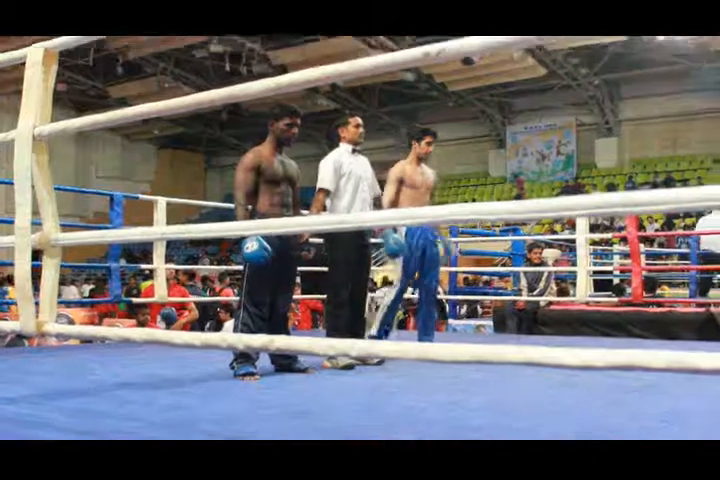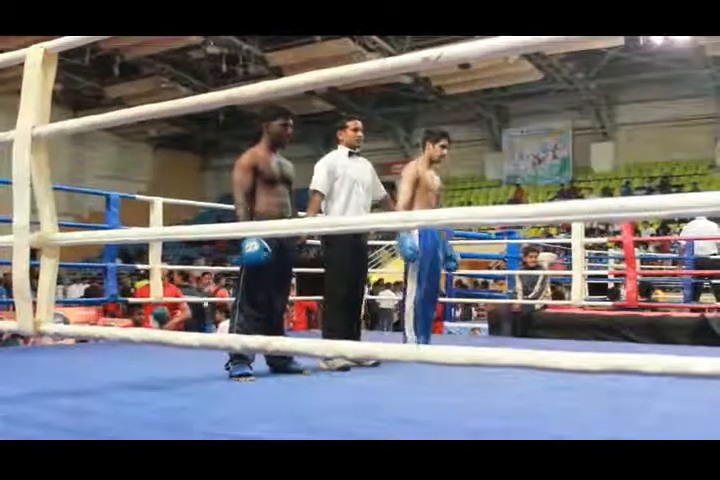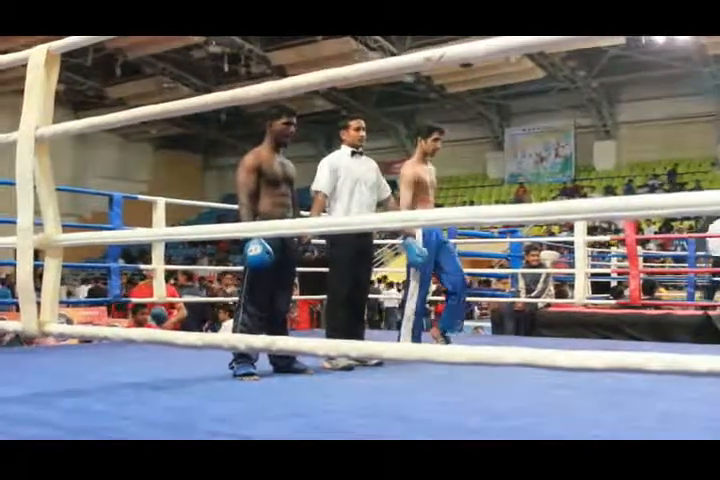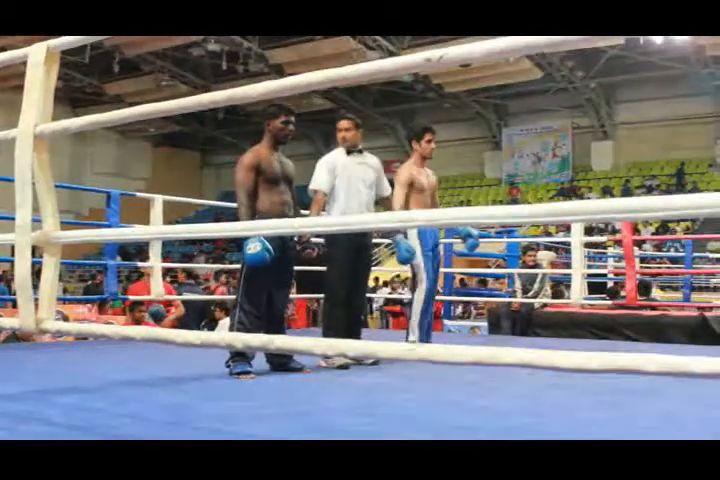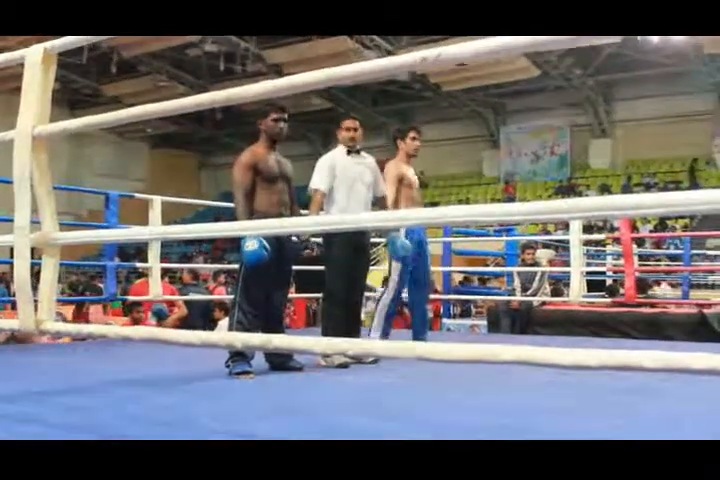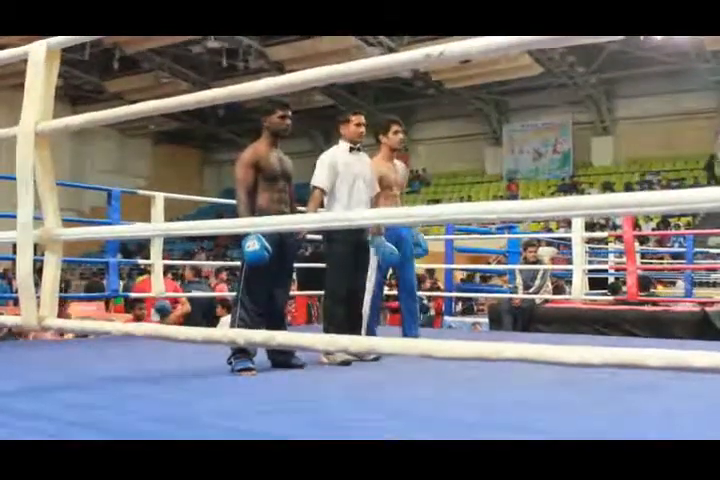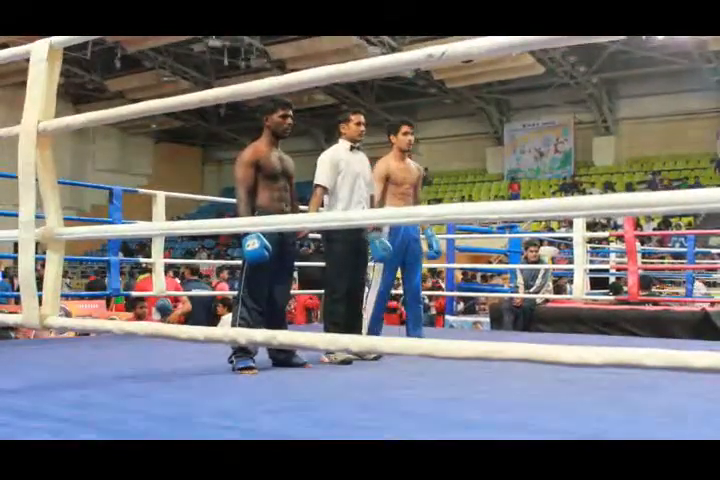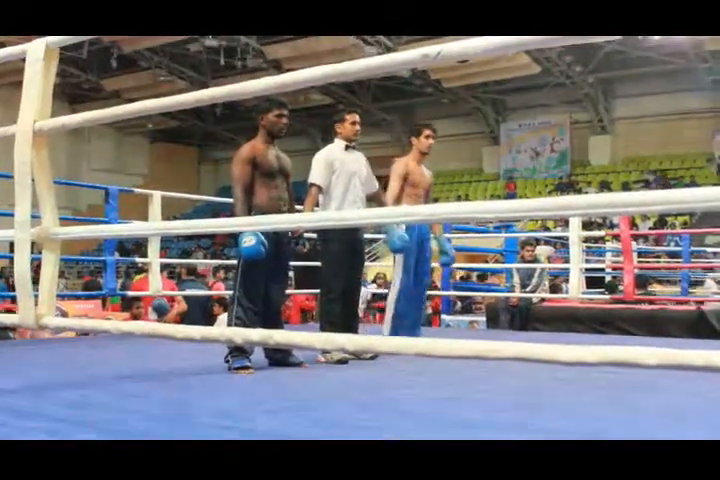
dt=0.5s
person 1, frame 1
left shoulder: (292, 165)
right shoulder: (254, 158)
right elbow: (241, 198)
left wrist: (301, 235)
right wrist: (248, 232)
left hip: (288, 234)
right hip: (263, 232)
left knee: (282, 300)
right knee: (255, 299)
left ankle: (284, 357)
right ankle: (243, 360)
person 1, frame 2
left shoulder: (287, 165)
right shoulder: (250, 158)
right elbow: (241, 199)
left wrist: (298, 234)
right wrist: (248, 233)
left hip: (285, 235)
left knee: (278, 301)
right knee: (251, 299)
left ankle: (279, 357)
right ankle: (239, 361)
person 1, frame 3
left shoulder: (288, 165)
right shoulder: (253, 159)
right elbow: (245, 200)
right wrist: (251, 234)
left hip: (287, 235)
left knee: (281, 301)
right knee: (254, 300)
left ankle: (282, 357)
right ankle: (242, 360)
person 1, frame 4
left shoulder: (288, 163)
right shoulder: (252, 157)
right elbow: (244, 198)
right wrist: (250, 233)
left hip: (286, 234)
right hip: (264, 232)
left knee: (279, 300)
right knee: (251, 298)
left ankle: (279, 356)
right ankle: (239, 358)
person 1, frame 5
left shoulder: (286, 163)
right shoulder: (249, 157)
right elbow: (241, 196)
right wrist: (247, 231)
left hip: (285, 233)
left knee: (277, 298)
right knee: (249, 297)
left ankle: (279, 355)
right ankle: (238, 358)
person 1, frame 6
left shoulder: (286, 160)
right shoulder: (252, 154)
right elbow: (243, 195)
left wrist: (298, 230)
right wrist: (249, 230)
left hip: (286, 230)
right hip: (263, 229)
left knee: (279, 296)
right knee: (252, 295)
left ankle: (280, 351)
right ankle: (241, 355)
person 1, frame 7
left shoulder: (287, 160)
right shoulder: (251, 154)
right elbow: (242, 195)
left wrist: (300, 230)
right wrist: (248, 230)
left hip: (286, 229)
left knee: (280, 295)
right knee: (252, 294)
left ankle: (281, 351)
right ankle: (241, 353)
person 1, frame 8
left shoulder: (284, 158)
right shoulder: (248, 151)
right elbow: (239, 191)
left hip: (282, 229)
left knee: (275, 294)
right knee: (248, 293)
left ankle: (277, 350)
right ankle: (238, 353)
person 2, frame 1
left shoulder: (364, 162)
right shoulder: (334, 159)
left elbow: (376, 195)
right elbow: (322, 194)
left hip: (362, 232)
right hip: (342, 232)
left knee: (359, 291)
right knee: (339, 292)
person 2, frame 2
left shoulder: (366, 165)
right shoulder: (330, 161)
left elbow: (382, 196)
right elbow: (317, 195)
left hip: (360, 235)
right hip: (338, 233)
left knee: (356, 293)
right knee: (336, 292)
person 2, frame 3
left shoulder: (371, 164)
right shoulder: (332, 161)
left elbow: (386, 198)
right elbow: (320, 196)
left hip: (365, 234)
right hip: (341, 233)
left knee: (360, 292)
right knee: (339, 292)
person 2, frame 4
left shoulder: (373, 162)
right shoulder: (330, 160)
left elbow: (385, 197)
right elbow: (319, 195)
left hip: (364, 233)
right hip: (339, 232)
left knee: (358, 292)
right knee: (336, 291)
person 2, frame 5
left shoulder: (370, 162)
right shoulder: (330, 160)
left elbow: (380, 196)
right elbow: (318, 194)
left hip: (361, 232)
right hip: (338, 232)
left knee: (356, 290)
right knee: (335, 290)
person 2, frame 6
left shoulder: (365, 160)
right shoulder: (332, 156)
right elbow: (318, 191)
left wrist: (378, 231)
left hip: (361, 230)
right hip: (339, 229)
left knee: (357, 288)
right knee: (337, 287)
person 2, frame 7
left shoulder: (363, 158)
right shoulder: (332, 155)
right elbow: (320, 190)
left hip: (360, 229)
right hip: (339, 228)
left knee: (356, 287)
right knee: (337, 288)
person 2, frame 8
left shoulder: (361, 159)
right shoulder: (327, 155)
left elbow: (373, 191)
right elbow: (315, 189)
left hip: (356, 228)
right hip: (334, 227)
left knee: (352, 287)
right knee: (333, 287)
person 3, frame 1
left shoulder: (431, 175)
right shoulder: (399, 170)
right elbow: (388, 204)
left wrist: (445, 238)
right wrist: (387, 233)
left hip: (427, 232)
right hip: (408, 230)
left knee: (429, 289)
right knee: (401, 285)
left ankle: (425, 339)
right ankle: (377, 334)
person 3, frame 2
left shoulder: (436, 179)
right shoulder: (413, 169)
right elbow: (402, 203)
left wrist: (447, 245)
right wrist: (404, 234)
left hip: (433, 233)
right hip: (417, 232)
left knee: (432, 291)
right knee: (416, 289)
left ankle: (423, 342)
right ankle: (412, 343)
person 3, frame 3
left shoulder: (430, 169)
right shoulder: (410, 169)
right elbow: (405, 207)
right wrist: (410, 240)
left hip: (436, 231)
right hip: (420, 232)
left knee: (457, 283)
right knee: (417, 289)
left ankle: (441, 330)
right ankle: (409, 343)
person 3, frame 4
left shoulder: (431, 175)
right shoulder: (406, 172)
right elbow: (397, 207)
left wrist: (460, 228)
left hip: (432, 232)
right hip: (416, 231)
left knee: (430, 288)
right knee: (424, 283)
left ankle: (424, 340)
right ankle: (414, 339)
person 3, frame 5
left shoulder: (412, 171)
right shoulder: (393, 167)
right elbow: (389, 203)
right wrist: (394, 234)
left hip: (418, 230)
right hip: (403, 229)
left knee: (422, 285)
right knee: (396, 285)
left ankle: (420, 337)
right ankle: (377, 336)
person 3, frame 6
left shoulder: (402, 168)
right shoulder: (374, 167)
left wrist: (414, 231)
right wrist: (378, 238)
left hip: (401, 228)
right hip: (381, 230)
left knee: (409, 284)
right knee: (374, 285)
left ankle: (411, 335)
right ankle: (367, 336)
person 3, frame 7
left shoulder: (416, 169)
right shoulder: (383, 166)
right elbow: (374, 202)
left wrist: (428, 232)
right wrist: (377, 235)
left hip: (412, 227)
right hip: (392, 226)
left knee: (414, 285)
right knee: (382, 284)
left ankle: (415, 335)
right ankle: (370, 336)
person 3, frame 8
left shoulder: (428, 174)
right shoulder: (402, 165)
right elbow: (390, 198)
left wrist: (441, 239)
right wrist: (391, 226)
left hip: (423, 227)
right hip: (405, 224)
left knee: (421, 284)
right knee: (403, 281)
left ankle: (412, 334)
right ankle: (391, 334)
